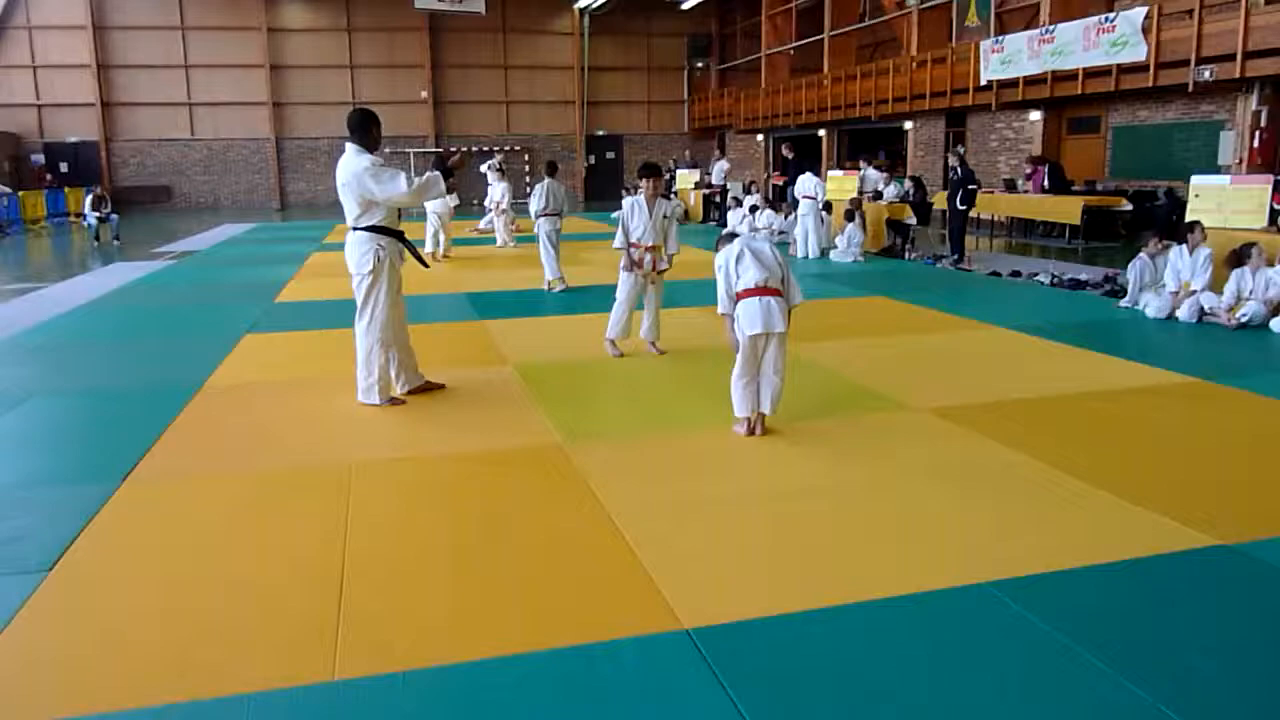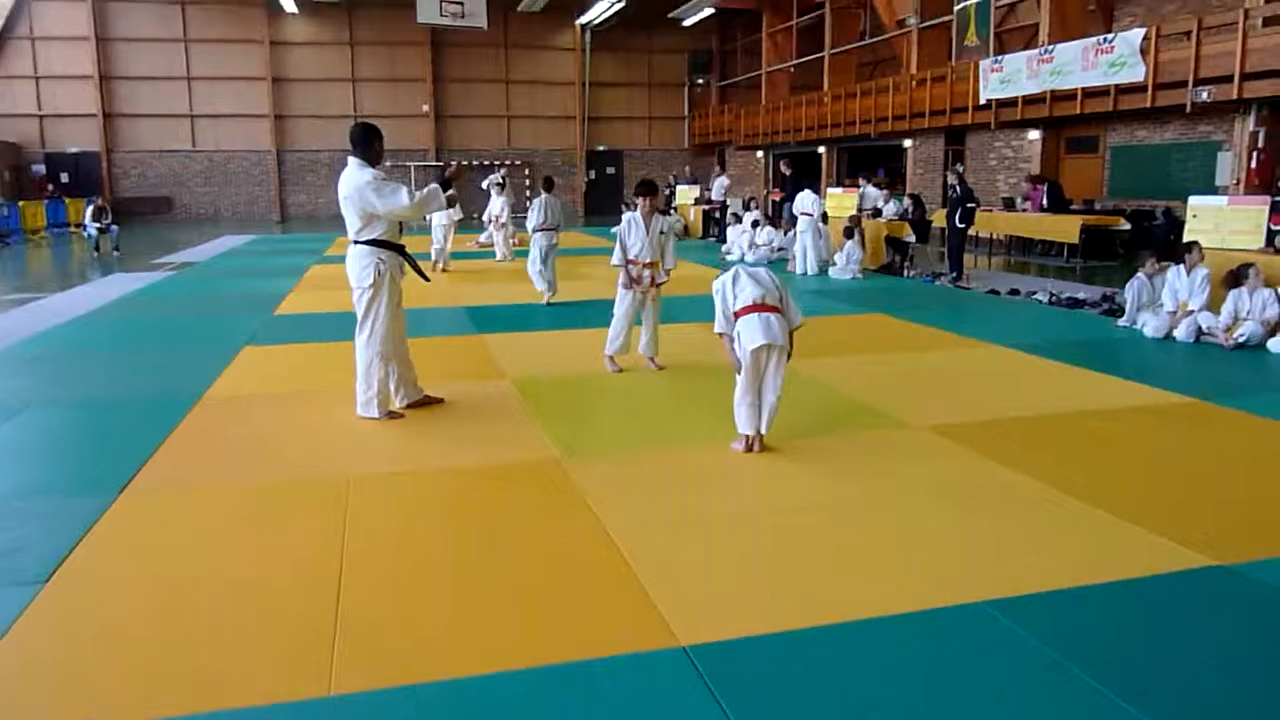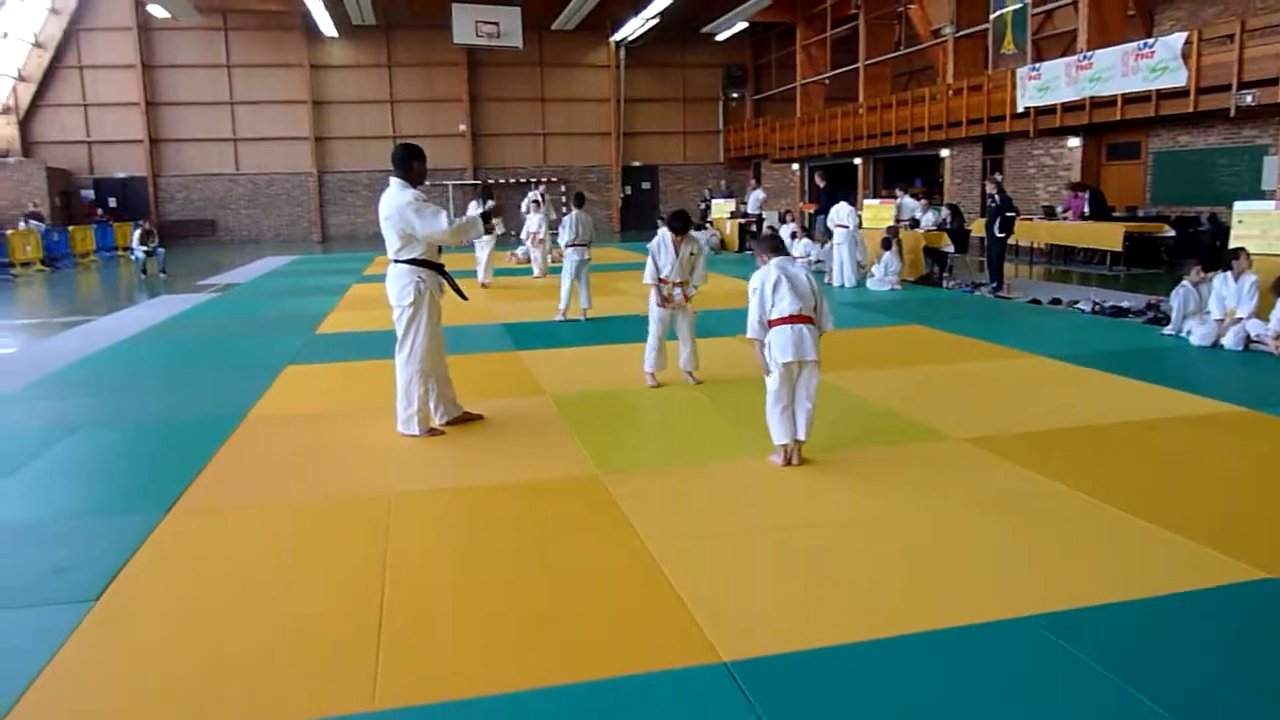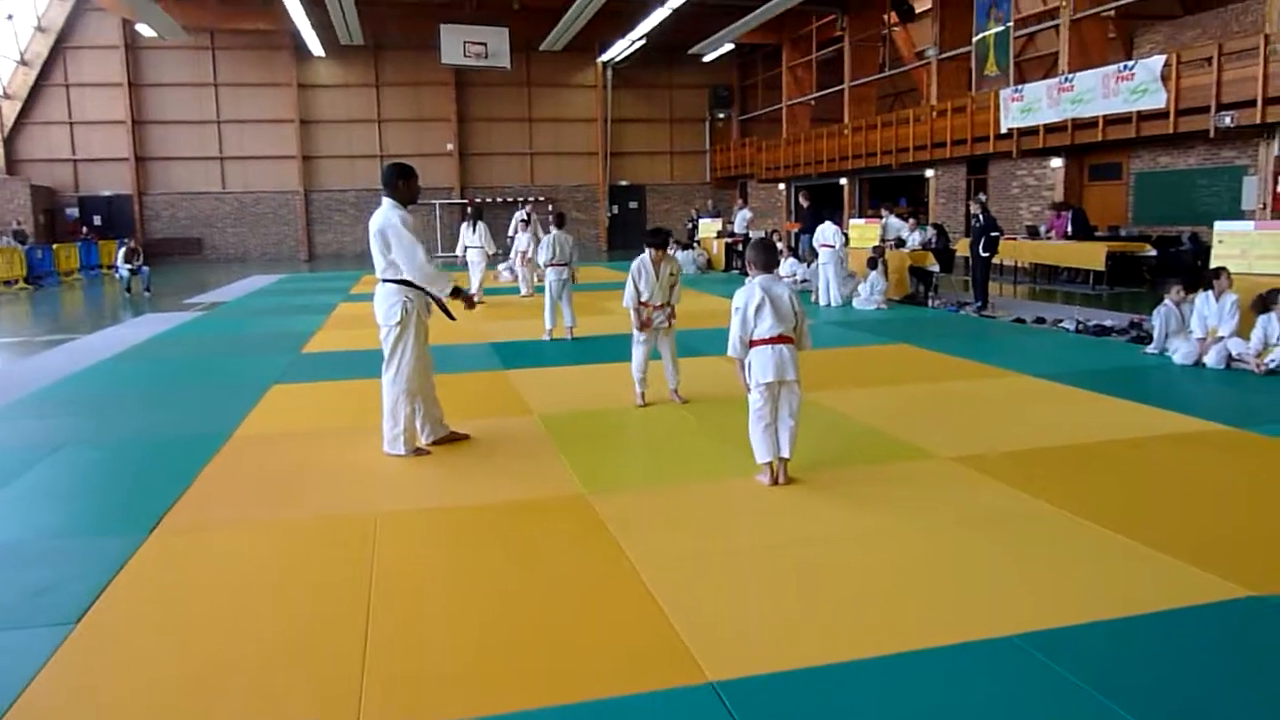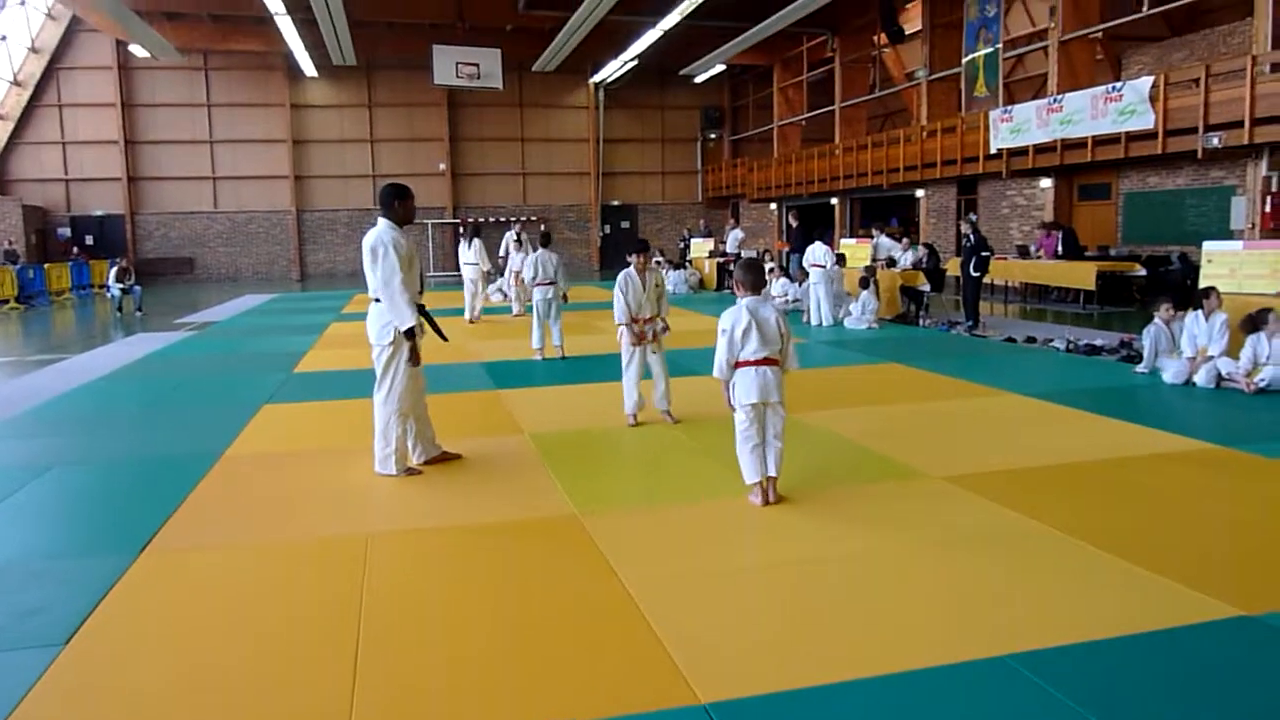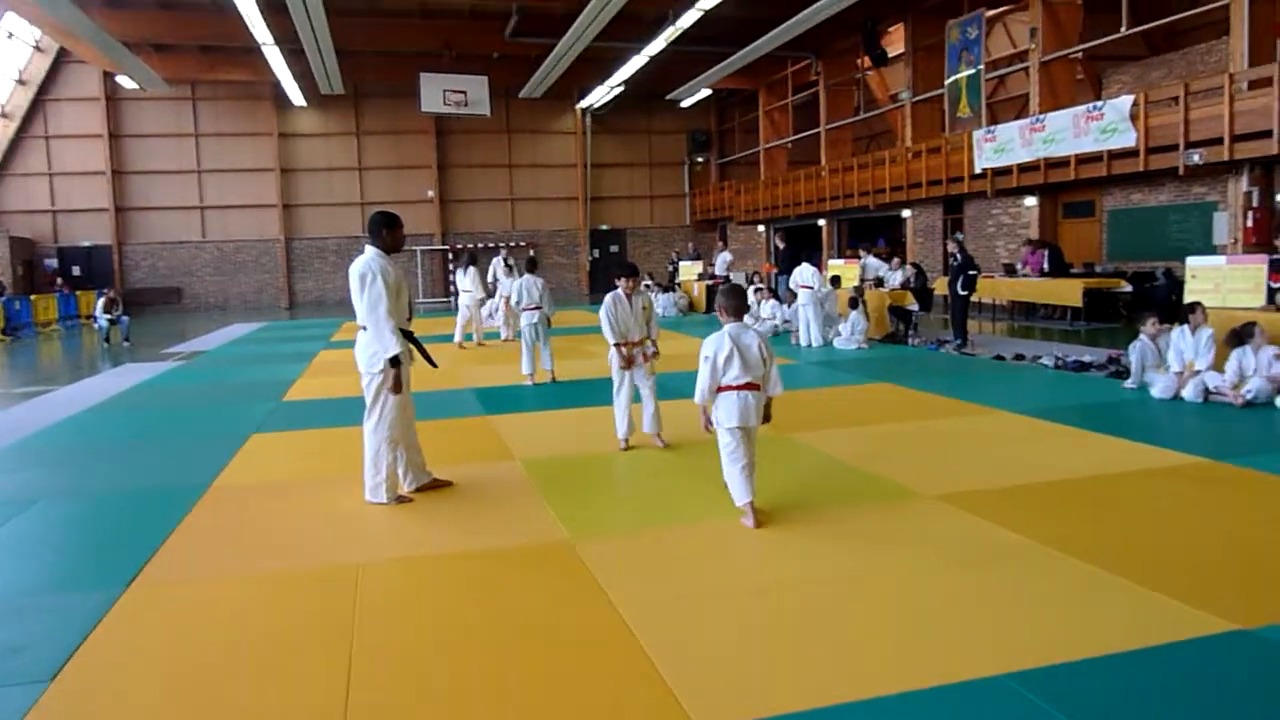
dt=0.2s
person 1, frame 1
left shoulder: (354, 162)
right shoulder: (363, 167)
left elbow: (394, 191)
right elbow: (408, 191)
left wrist: (438, 182)
right wrist: (446, 173)
left hip: (376, 247)
right hip: (372, 250)
left knee: (393, 318)
right knee: (375, 321)
left ankle: (409, 380)
right ankle: (373, 391)
person 1, frame 2
left shoulder: (356, 175)
right shoulder: (365, 180)
left elbow: (396, 205)
right elbow: (409, 204)
left wrist: (440, 199)
right wrist: (445, 182)
left hip: (377, 260)
right hip: (374, 263)
left knee: (392, 332)
right knee: (376, 335)
left ankle: (408, 394)
right ankle: (372, 405)
person 1, frame 3
left shoulder: (398, 196)
right shoulder: (406, 200)
left elbow: (431, 231)
right elbow: (446, 229)
left wrist: (477, 222)
right wrist: (483, 219)
left hip: (416, 279)
right hip: (413, 282)
left knee: (432, 350)
right knee: (415, 353)
left ankle: (447, 411)
right ankle: (412, 422)
person 1, frame 4
left shoulder: (390, 215)
right shoulder: (394, 219)
right elbow: (418, 266)
left wrist: (441, 292)
right wrist: (456, 291)
left hip: (405, 299)
right hip: (401, 301)
left knee: (419, 369)
right knee: (401, 372)
left ankle: (434, 430)
right ankle: (398, 442)
person 1, frame 5
left shoulder: (386, 235)
right shoulder: (387, 239)
right elbow: (394, 291)
left wrist: (410, 329)
right wrist: (410, 335)
left hip: (396, 320)
right hip: (393, 323)
left knee: (412, 390)
right knee: (393, 393)
left ankle: (426, 450)
right ankle: (390, 462)
person 1, frame 6
left shoulder: (373, 263)
right shoulder: (374, 266)
right elbow: (381, 318)
left wrist: (398, 356)
right wrist: (396, 364)
left hip: (385, 348)
right hip: (381, 350)
left knee: (401, 417)
right knee: (383, 421)
left ankle: (417, 478)
right ankle: (381, 490)
person 2, frame 1
left shoulder: (725, 255)
right shoulder: (769, 247)
left elbow: (726, 294)
right elbow: (790, 287)
left wrist: (730, 329)
right wrist: (786, 318)
left hip: (749, 309)
right hip: (776, 308)
left knee: (744, 369)
right knee: (772, 369)
left ankle: (745, 421)
right ankle: (760, 421)
person 2, frame 2
left shoulder: (722, 281)
right shoulder: (765, 272)
left elbow: (724, 318)
right elbow: (789, 310)
left wrist: (730, 350)
right wrist: (790, 343)
left hip: (749, 326)
right hip: (776, 325)
left knee: (747, 387)
right knee: (771, 387)
left ankle: (744, 437)
right ankle: (758, 436)
person 2, frame 3
left shoulder: (761, 276)
right shoulder: (804, 272)
left elbow: (757, 318)
right elbow: (822, 313)
left wrist: (760, 352)
left hip: (780, 337)
right hip: (808, 336)
left knee: (778, 397)
right knee: (805, 397)
left ankle: (782, 450)
right ankle: (796, 450)
person 2, frame 4
left shoulder: (744, 294)
right shoulder: (788, 291)
left elbow: (739, 335)
right elbow: (800, 331)
left wrist: (740, 369)
left hip: (760, 357)
right hip: (787, 356)
left knee: (761, 416)
right knee: (788, 414)
left ankle: (767, 470)
right ankle: (782, 468)
person 2, frame 5
left shoulder: (731, 315)
right shoulder: (775, 313)
left elbow: (725, 356)
right elbow: (787, 353)
left wrist: (725, 388)
left hip: (745, 379)
right hip: (772, 377)
left knee: (748, 437)
right knee: (774, 436)
left ankle: (758, 490)
right ankle: (772, 487)
person 2, frame 6
left shoulder: (714, 342)
right shoulder: (758, 338)
left elbow: (705, 380)
right elbow: (771, 377)
left wrist: (703, 412)
right wrist: (768, 407)
left hip: (728, 402)
right hip: (754, 400)
left knee: (735, 458)
right knee: (747, 454)
left ankle: (751, 513)
right ankle: (744, 499)
person 3, frame 1
left shoulder: (666, 207)
right shoulder: (631, 204)
left elbow: (670, 235)
right elbow: (622, 232)
left wrist: (669, 260)
right wrist: (626, 257)
left hip: (655, 259)
right hip: (634, 257)
left knee: (653, 303)
right knee: (625, 300)
left ankle: (651, 340)
right ankle: (610, 339)
person 3, frame 2
left shoulder: (663, 223)
right shoulder: (628, 221)
left elbow: (667, 250)
right elbow: (620, 248)
left wrist: (666, 275)
right wrist: (625, 274)
left hip: (653, 274)
right hip: (632, 273)
left knee: (651, 318)
right knee: (623, 316)
left ankle: (649, 356)
right ankle: (609, 355)
person 3, frame 3
left shoulder: (694, 244)
right shoulder: (658, 241)
left elbow: (698, 269)
right elbow: (651, 269)
left wrist: (693, 289)
right wrist: (657, 293)
left hip: (683, 292)
right hip: (662, 291)
left knee: (687, 334)
right knee: (656, 334)
left ankle: (688, 370)
right ankle: (650, 372)
person 3, frame 4
left shoulder: (672, 264)
right shoulder: (638, 264)
left elbow: (675, 287)
right elbow: (631, 292)
left wrist: (671, 309)
right wrist: (636, 317)
left hip: (663, 313)
right hip: (643, 313)
left knee: (669, 353)
right knee: (641, 355)
left ankle: (673, 389)
right ankle: (640, 391)
person 3, frame 5
left shoulder: (656, 275)
right shoulder: (624, 277)
right elbow: (620, 307)
left wrist: (663, 321)
right wrist: (630, 332)
left hip: (652, 328)
right hip: (631, 330)
left knee: (660, 371)
right knee: (632, 373)
left ankle: (664, 408)
right ankle: (631, 412)
person 3, frame 6
left shoulder: (643, 299)
right shoulder: (611, 300)
left elbow: (650, 323)
right elbow: (609, 328)
left wrist: (654, 345)
right wrist: (620, 354)
left hip: (642, 351)
right hip: (622, 352)
left knee: (649, 393)
right knee: (622, 396)
left ankle: (655, 433)
right ankle: (623, 436)
